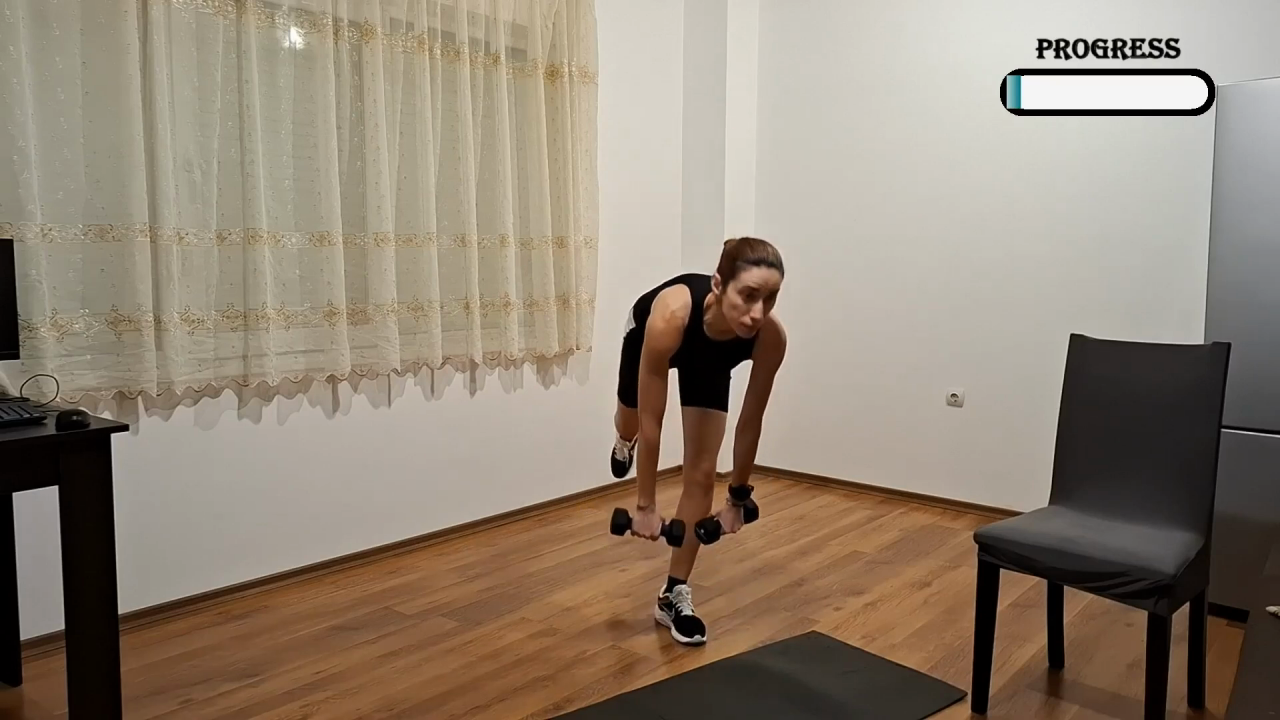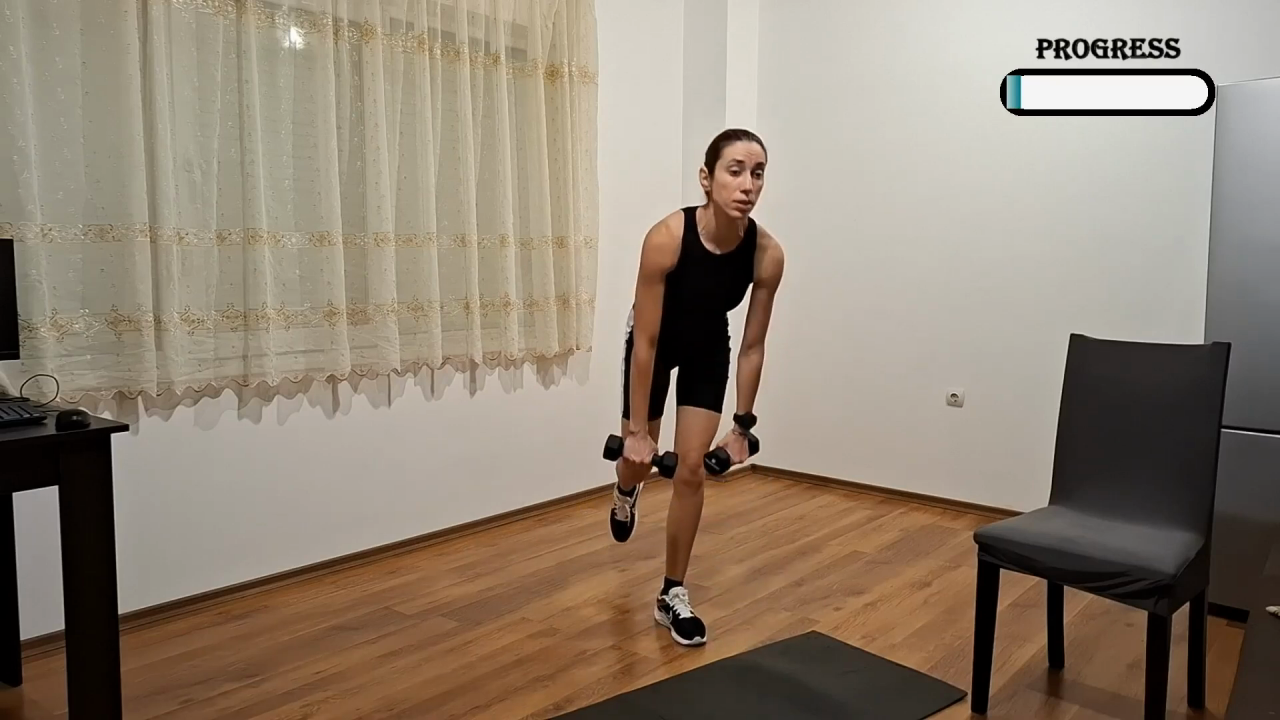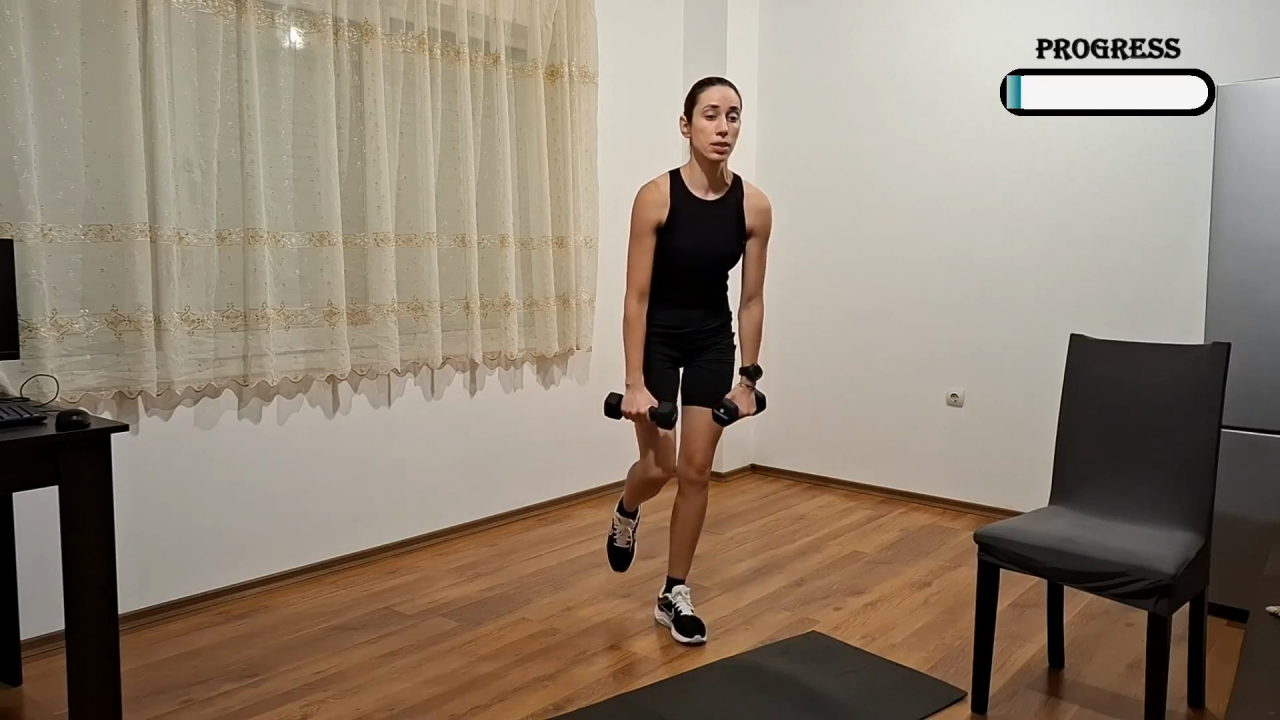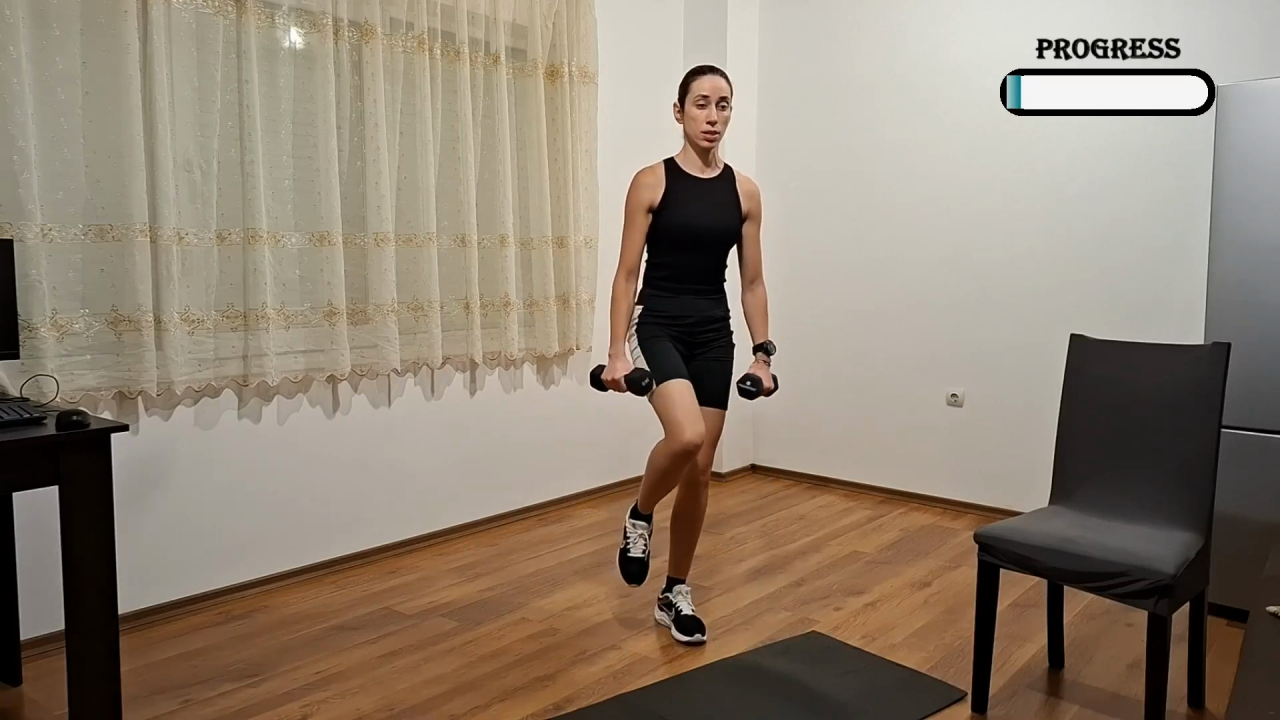
dt=0.4s
person 1, frame 1
left shoulder: (771, 337)
right shoulder: (670, 315)
left elbow: (751, 420)
right elbow: (652, 423)
left wrist: (737, 495)
right wrist: (645, 505)
left hip: (710, 364)
right hip: (648, 338)
left knee: (701, 474)
right knee: (630, 424)
left ankle: (675, 595)
right ankle: (625, 442)
person 1, frame 2
left shoulder: (767, 254)
right shoulder: (666, 237)
left elbow: (752, 346)
right elbow: (646, 341)
left wrist: (741, 425)
right wrist: (635, 429)
left hip: (708, 351)
right hip: (657, 346)
left knee: (691, 470)
right knee: (642, 458)
left ankle: (672, 596)
right ankle: (627, 488)
person 1, frame 3
left shoulder: (754, 205)
right shoulder: (656, 196)
left elbow: (751, 299)
right elbow: (636, 296)
left wrist: (748, 375)
right wrist: (635, 382)
left hip: (712, 341)
right hip: (659, 338)
left knee: (697, 470)
right knee: (659, 467)
left ankle: (675, 595)
right ankle: (626, 511)
person 1, frame 4
left shoulder: (744, 190)
right shoulder: (651, 181)
left elbow: (752, 281)
right elbow: (627, 273)
left wrist: (763, 351)
right wrist: (616, 351)
left hip: (714, 333)
right hip: (658, 326)
left knee: (699, 470)
right knee: (686, 435)
left ankle: (675, 594)
right ankle: (640, 514)
